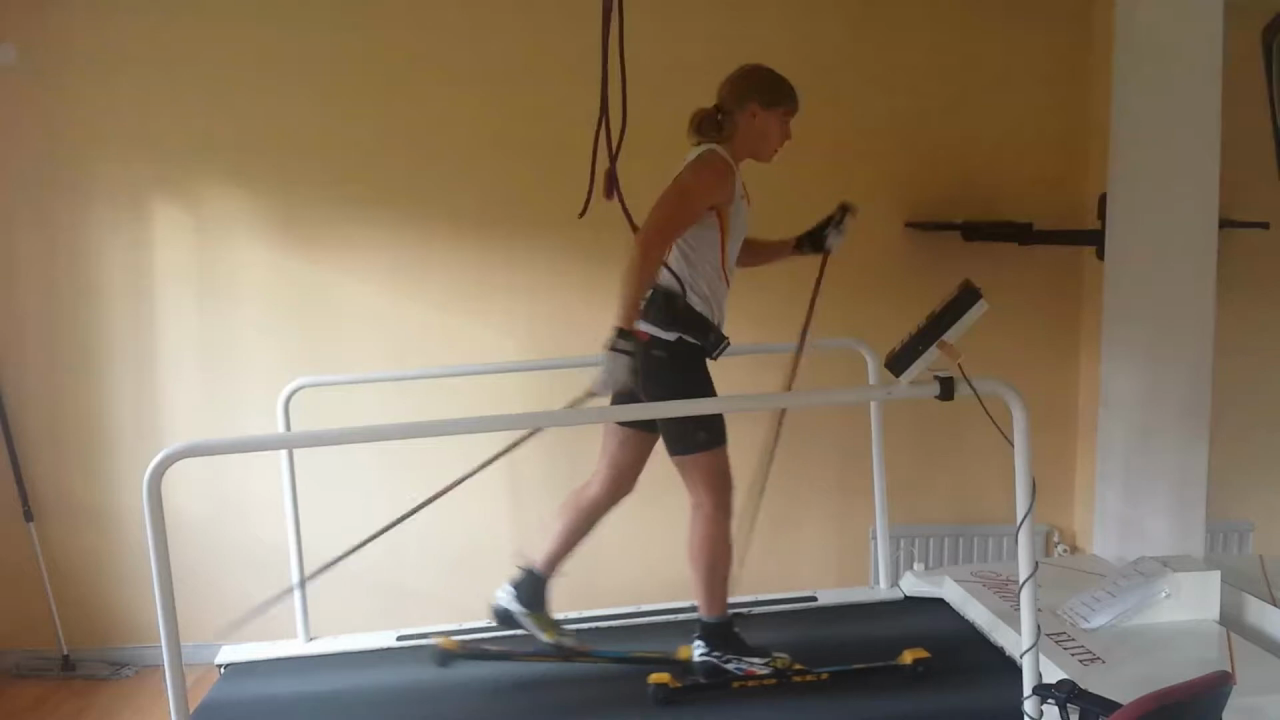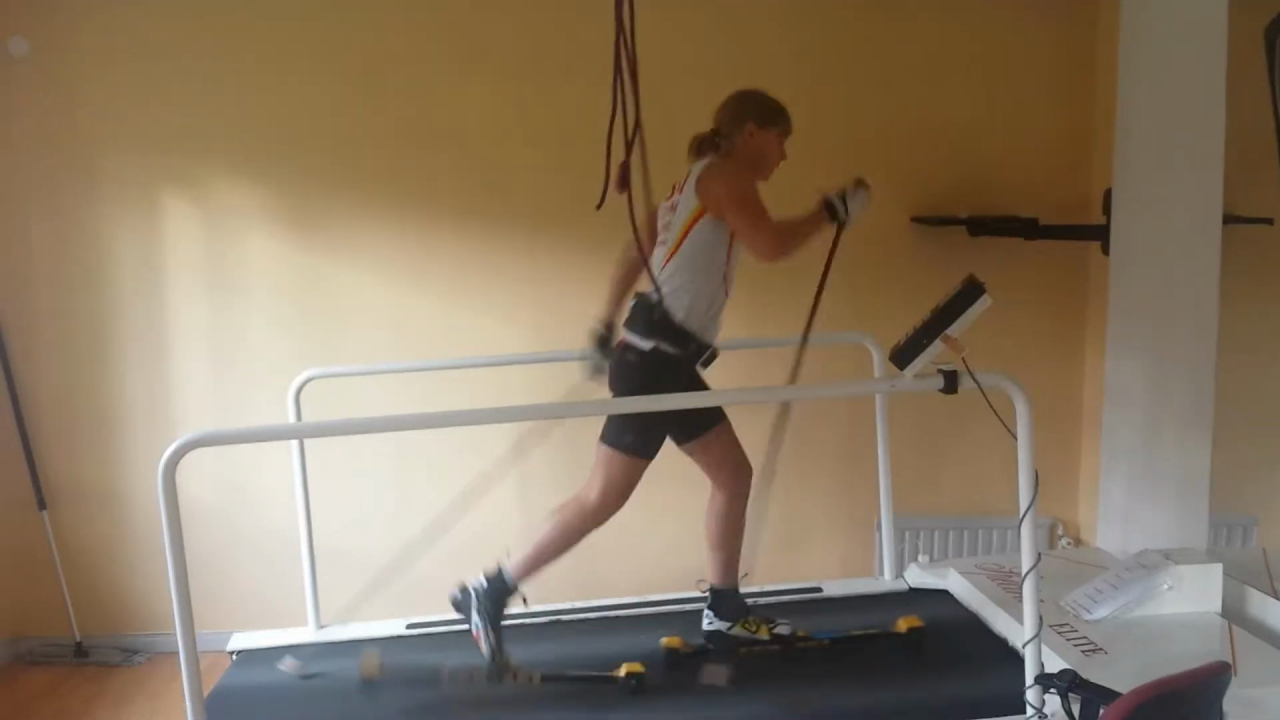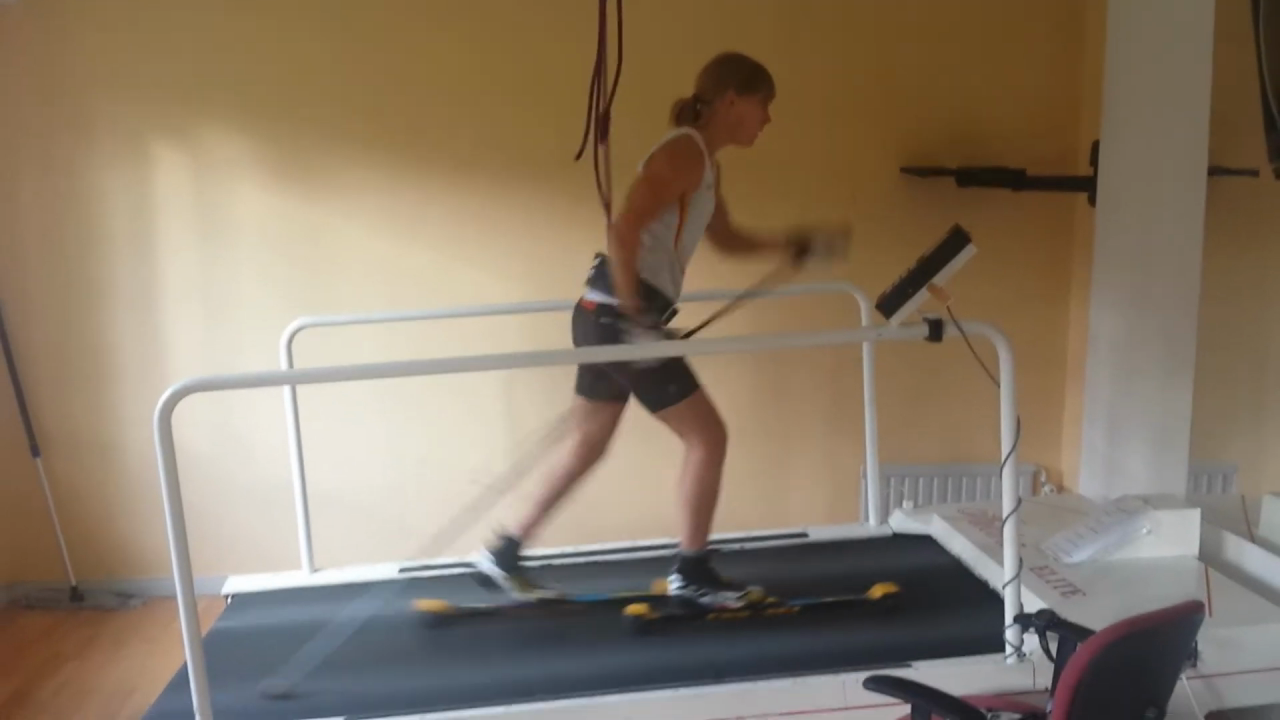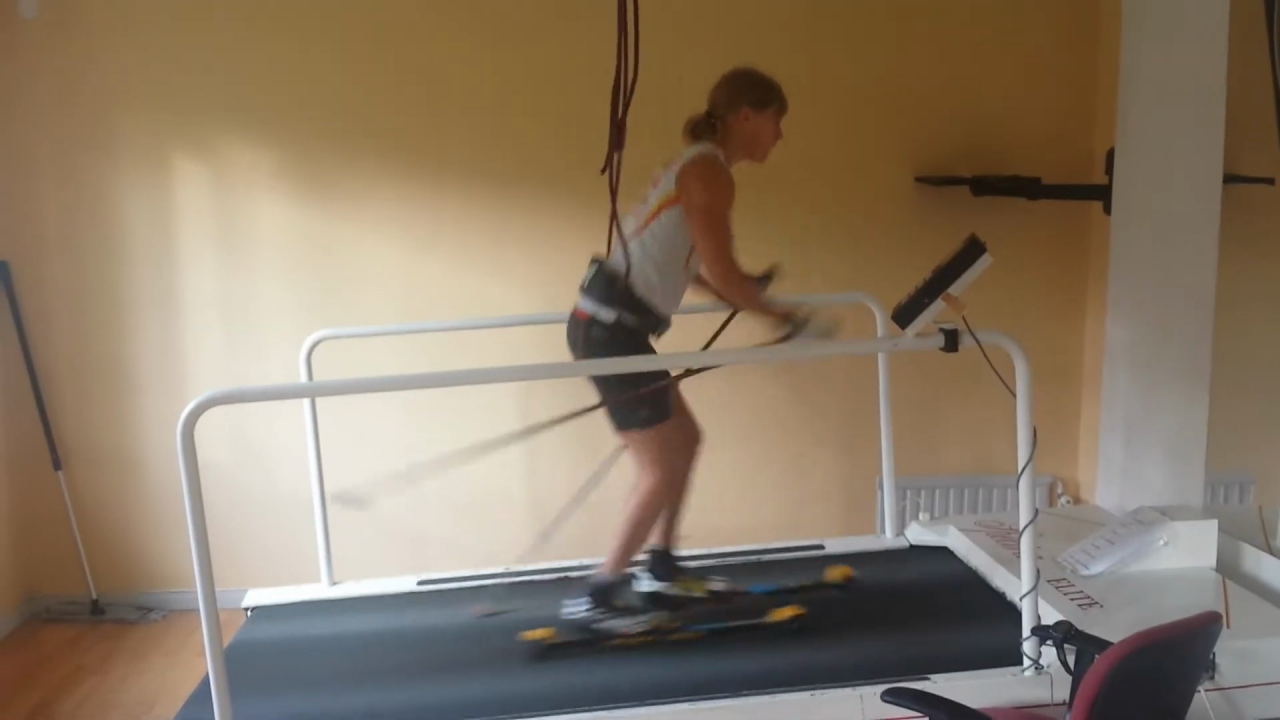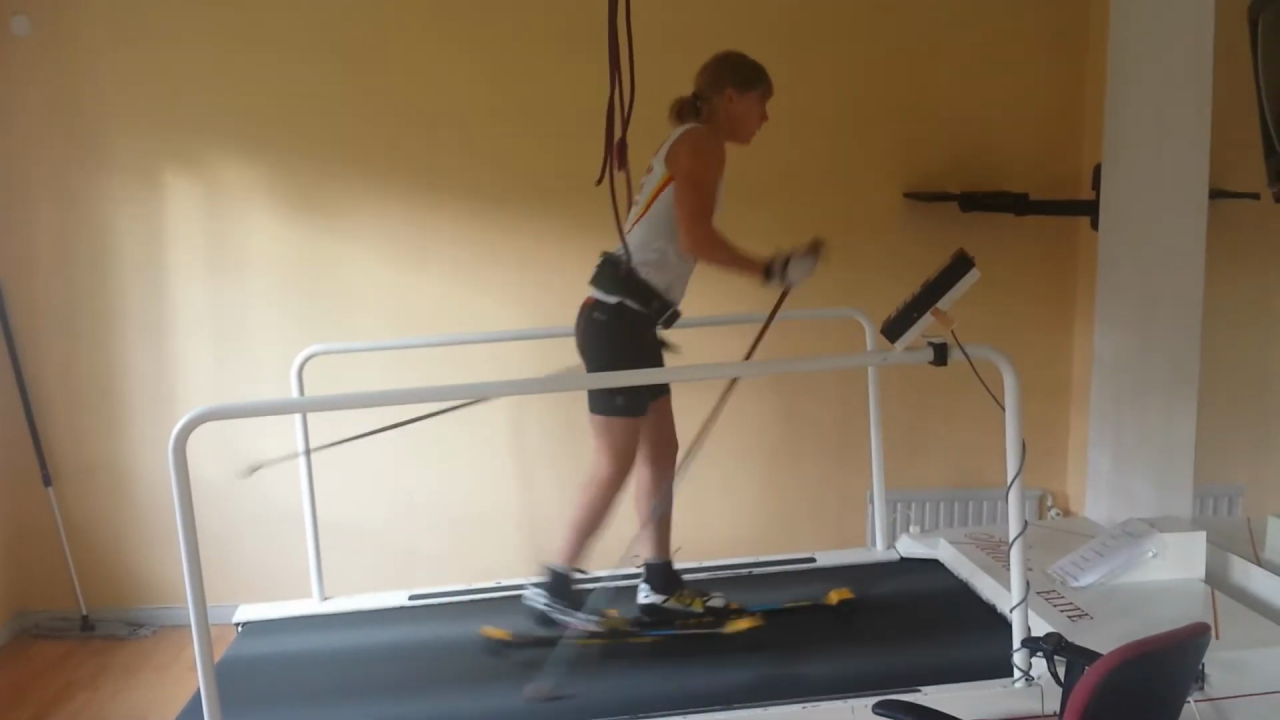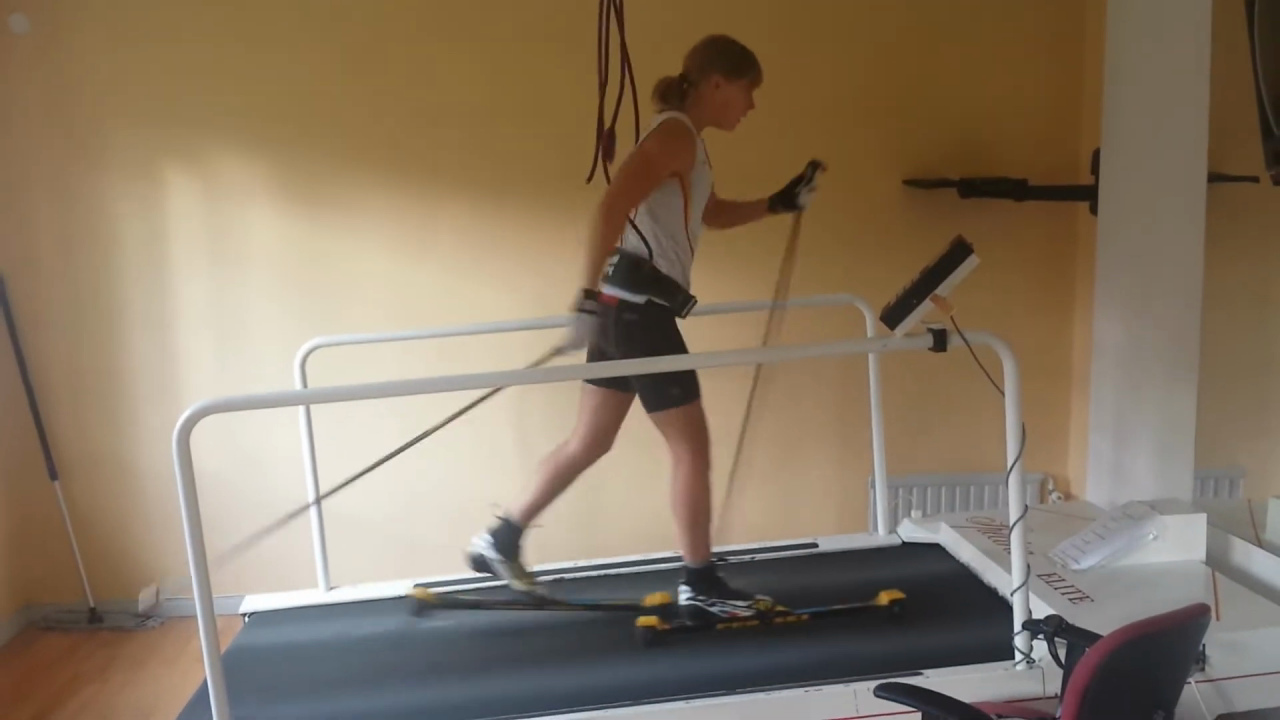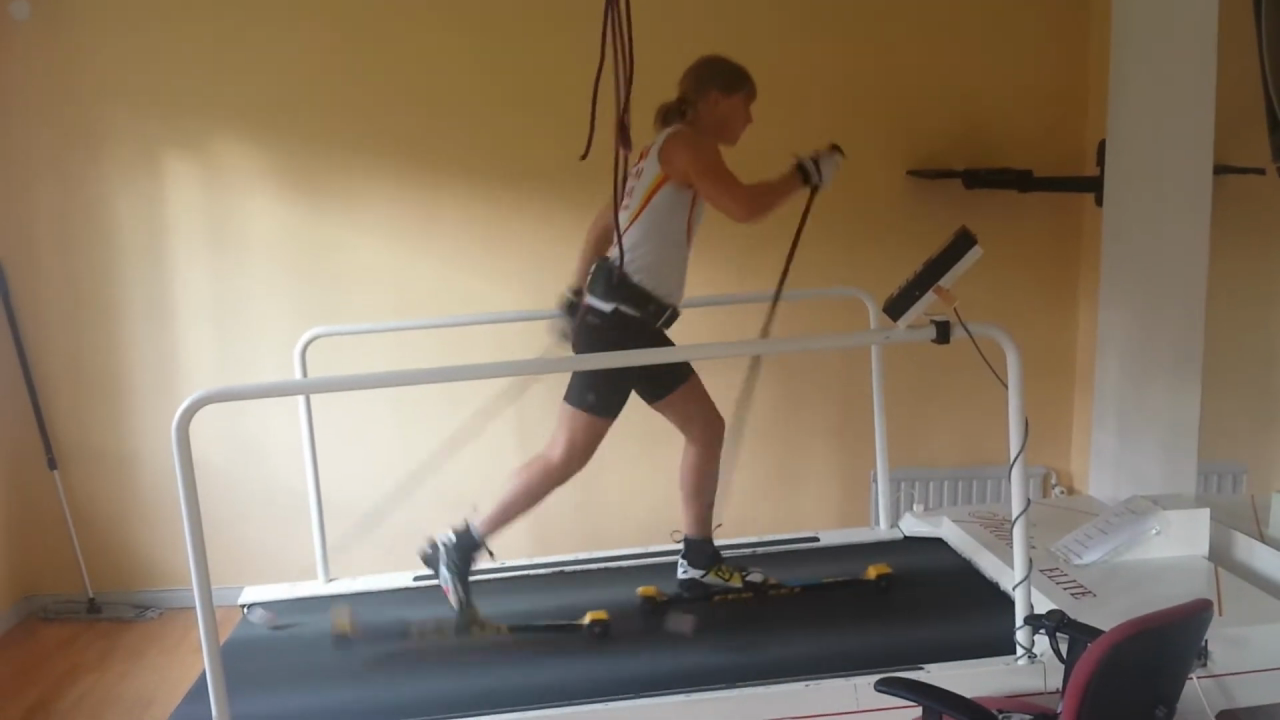
dt=0.5s
person 1, frame 1
left shoulder: (716, 169)
right shoulder: (714, 168)
left elbow: (731, 252)
right elbow: (649, 244)
left wrist: (806, 243)
right wrist: (623, 340)
left hip: (655, 347)
right hip: (667, 349)
left knee: (610, 482)
right knee: (712, 495)
left ankle: (527, 591)
right ankle: (715, 642)
person 1, frame 2
left shoulder: (696, 186)
right shoulder: (725, 176)
left elbow: (637, 254)
right elbow: (772, 243)
left wrist: (605, 329)
right wrist: (832, 209)
left hip: (666, 359)
right hip: (653, 362)
left knee: (733, 474)
right knee: (602, 499)
left ankle: (723, 609)
right ankle: (489, 594)
person 1, frame 3
left shoulder: (705, 163)
right shoulder: (684, 152)
left elbow: (726, 237)
right elbow: (624, 232)
left wrist: (789, 245)
right wrist: (632, 317)
left hip: (611, 316)
right hip: (614, 318)
left knee: (587, 446)
right knee: (708, 438)
left ankle: (506, 552)
right ankle: (691, 575)
person 1, frame 4
left shoulder: (695, 165)
right shoulder: (710, 175)
right elbow: (718, 269)
left wrist: (743, 290)
right wrist: (785, 318)
left hip: (611, 322)
right hip: (608, 329)
left knee: (683, 439)
right knee: (660, 468)
left ankle: (658, 566)
right ankle: (598, 595)
person 1, frame 5
left shoulder: (684, 148)
right shoulder: (700, 145)
right elbow: (696, 239)
right wrist: (769, 269)
left hip: (625, 315)
right hip: (619, 317)
left knee: (660, 450)
right knee: (614, 463)
left ankle: (659, 583)
right ankle: (555, 586)
person 1, frame 6
left shoulder: (680, 138)
right shoulder: (675, 136)
left elbow: (708, 214)
right elbow: (609, 211)
left wrist: (781, 201)
right wrist: (593, 304)
left hip: (626, 310)
right hip: (634, 311)
left knee: (589, 441)
right knee: (691, 447)
left ankle: (502, 539)
right ankle: (700, 584)
person 1, frame 7
left shoulder: (665, 153)
right shoulder: (688, 143)
left elbow: (604, 227)
right elbow: (742, 207)
left wrist: (575, 296)
right wrist: (805, 172)
left hip: (635, 322)
right hip: (619, 324)
left knee: (707, 428)
right knee: (566, 456)
left ankle: (698, 561)
right ankle: (458, 547)
